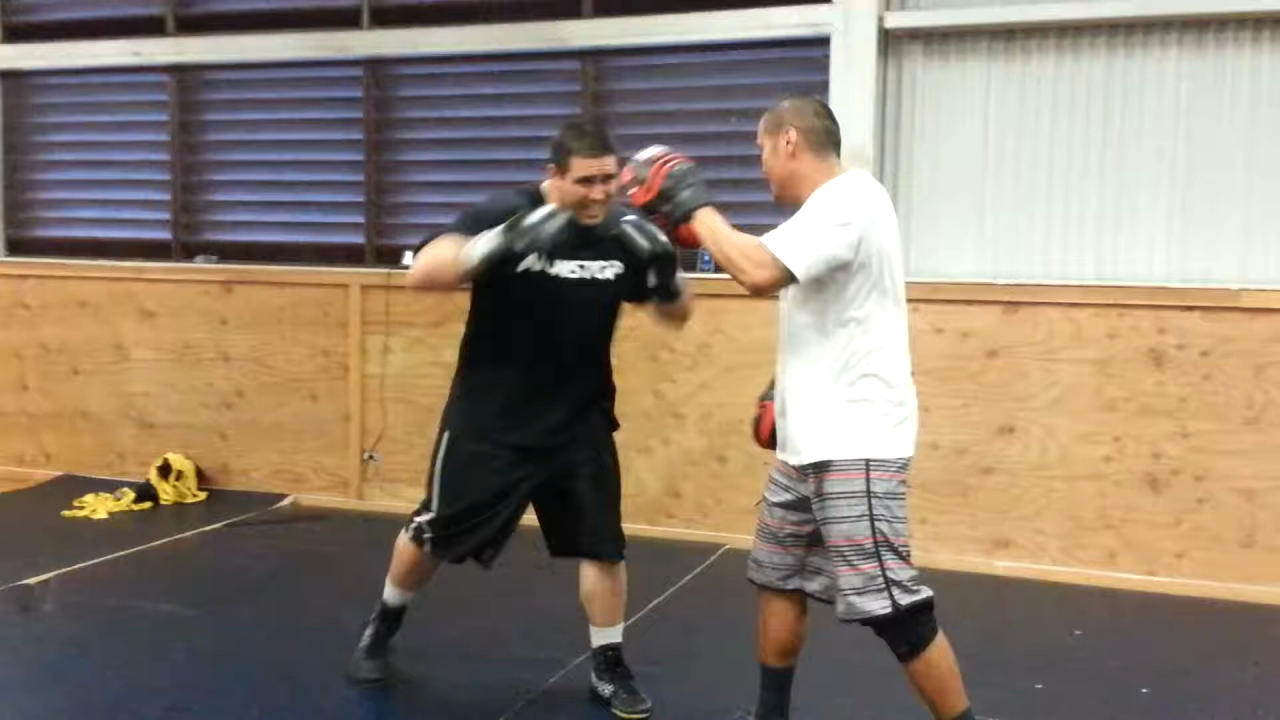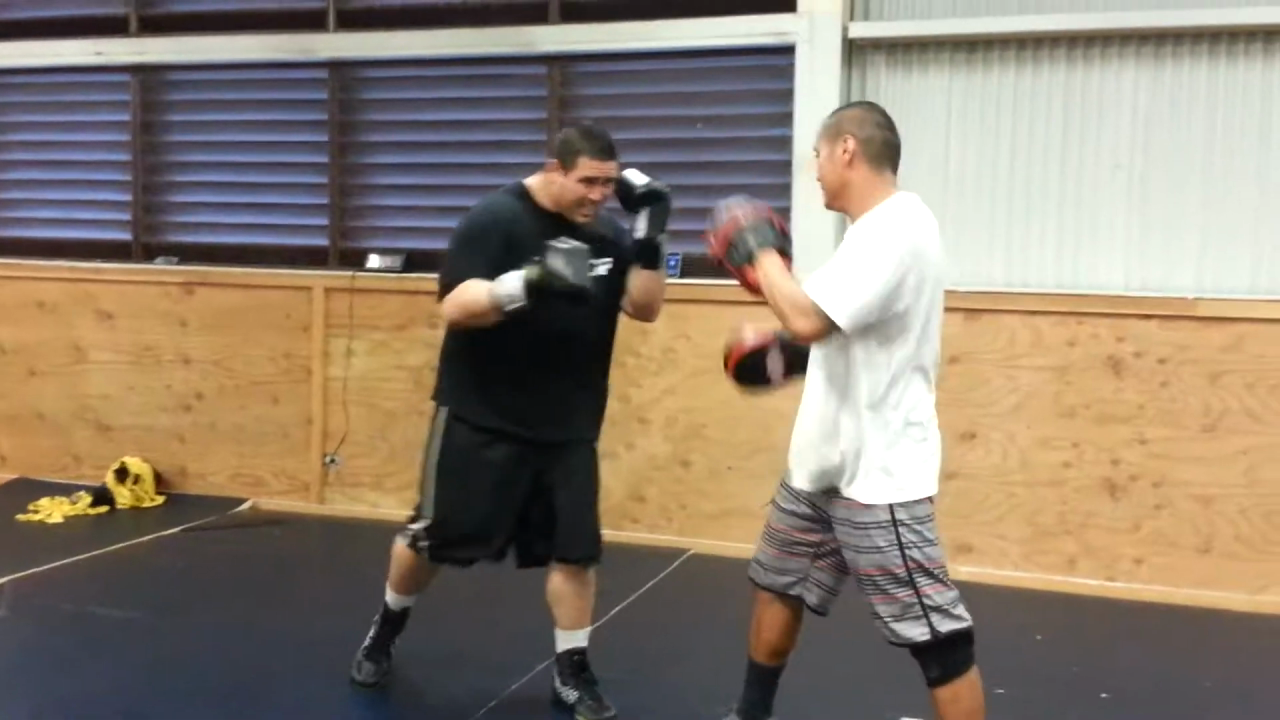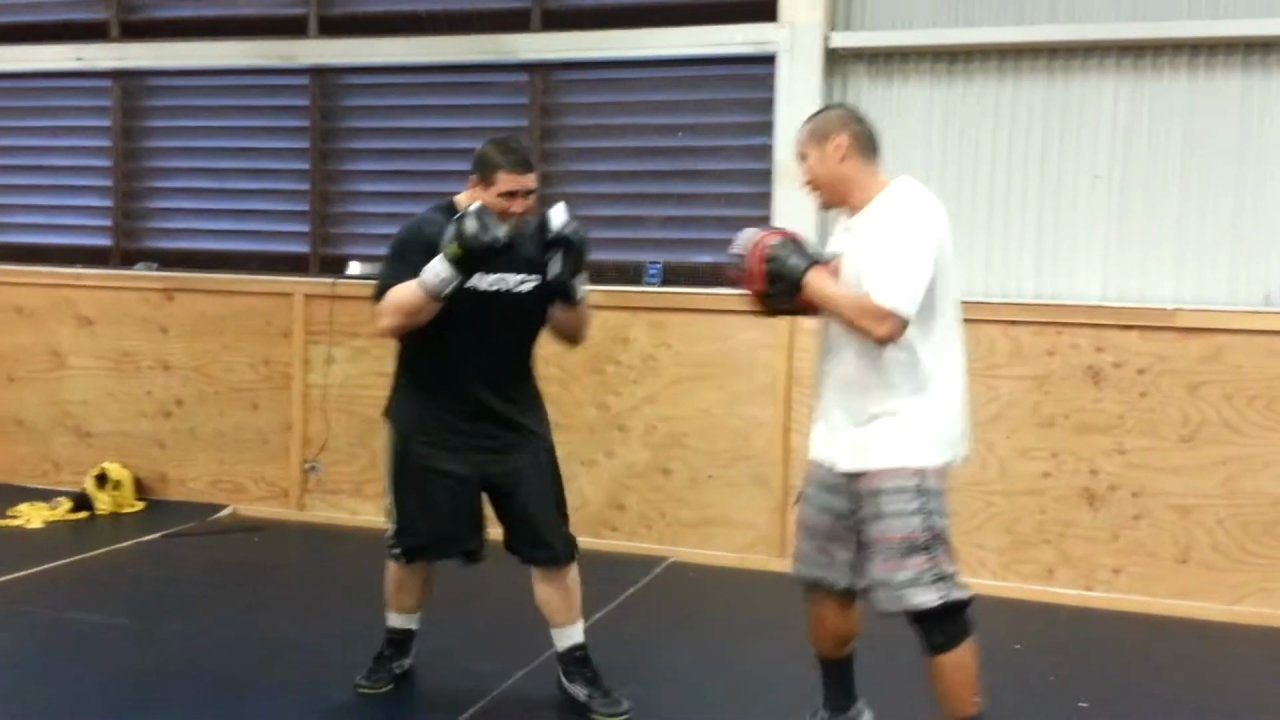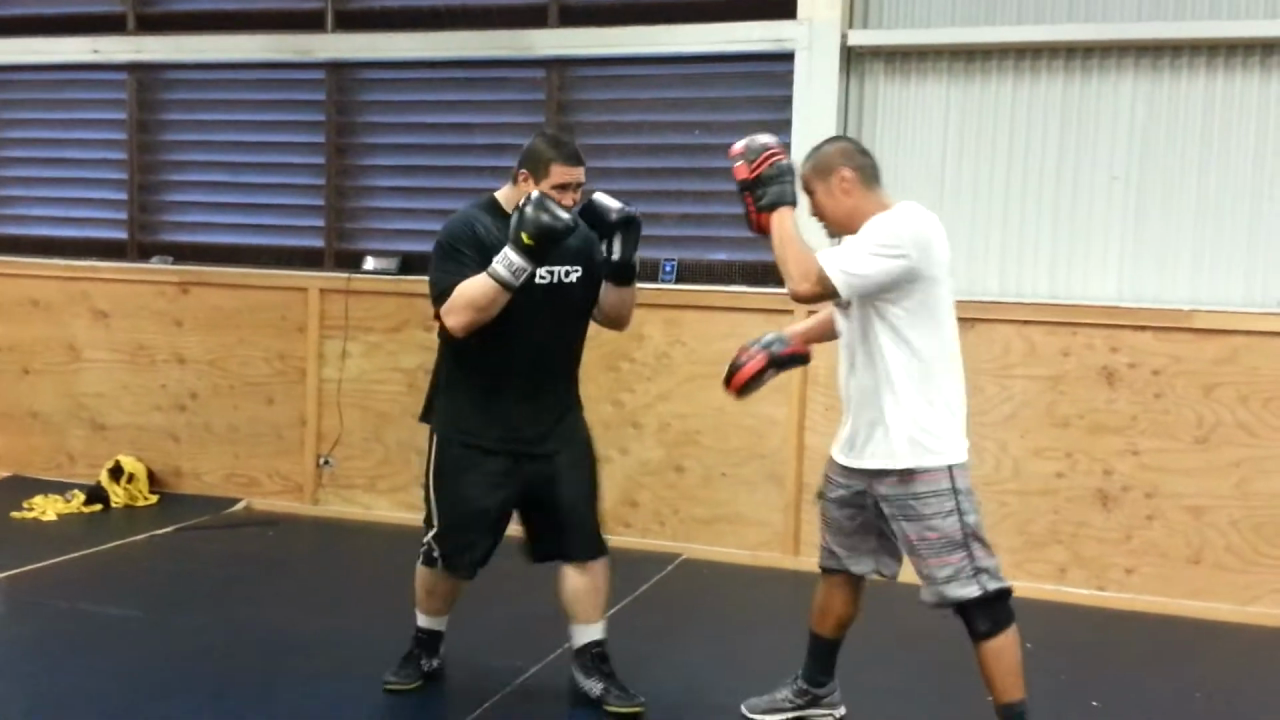
dt=0.4s
person 1, frame 1
left shoulder: (850, 199)
right shoulder: (826, 208)
left elbow: (759, 272)
left wrist: (694, 209)
right wrist: (789, 382)
left hip: (855, 444)
right hip: (808, 440)
left knee: (889, 605)
right knee: (776, 577)
person 1, frame 2
left shoulder: (895, 228)
right shoulder: (873, 228)
left elbow: (807, 321)
left wrist: (760, 254)
right wrist: (788, 346)
left hip: (877, 470)
right hip: (822, 460)
left knee: (929, 630)
right knee: (777, 582)
person 1, frame 3
left shoulder: (907, 214)
right shoulder: (859, 221)
left elbow: (883, 321)
left wrist: (801, 270)
right wrist: (801, 272)
left hip: (900, 447)
right hip: (841, 443)
left knee: (928, 601)
right knee: (823, 580)
person 1, frame 4
left shoulder: (905, 230)
right shoulder: (865, 240)
left elbow: (806, 283)
left wrist: (775, 206)
right wrist: (783, 342)
left hip: (920, 453)
right hip: (861, 447)
left knee: (975, 593)
right knee: (841, 564)
person 2, frame 1
left shoulder: (621, 235)
right shoulder: (505, 214)
left elbow: (677, 313)
right elbow: (423, 271)
left wrist: (662, 271)
right wrist: (502, 241)
left hip: (580, 419)
right hip: (490, 416)
left knee: (601, 544)
right knee: (435, 532)
left ankle: (608, 666)
right ankle: (383, 625)
person 2, frame 2
left shoulder: (606, 229)
right shoulder: (494, 220)
left elbow: (646, 308)
right elbow: (456, 310)
left wrist: (648, 232)
right wrist: (528, 280)
left hip: (566, 421)
right hip: (480, 416)
left knee: (574, 548)
right knee: (436, 535)
left ankle: (572, 672)
right ankle: (387, 626)
person 2, frame 3
left shoulder: (539, 241)
right shoulder: (424, 233)
left elbow: (573, 332)
right elbow: (391, 319)
left wrist: (566, 273)
right wrist: (452, 260)
left hip: (515, 424)
right hip: (431, 425)
left knee: (550, 546)
right knee: (414, 544)
left ankle: (576, 668)
right ankle: (397, 648)
person 2, frame 4
left shoulder: (575, 233)
right shoulder: (466, 233)
left elbow: (617, 317)
right elbow: (460, 318)
left wrist: (620, 251)
right wrist: (522, 247)
left hip: (555, 422)
right hip: (472, 427)
left knee: (582, 543)
right knee: (449, 551)
left ankle: (592, 665)
right ankle: (425, 648)
